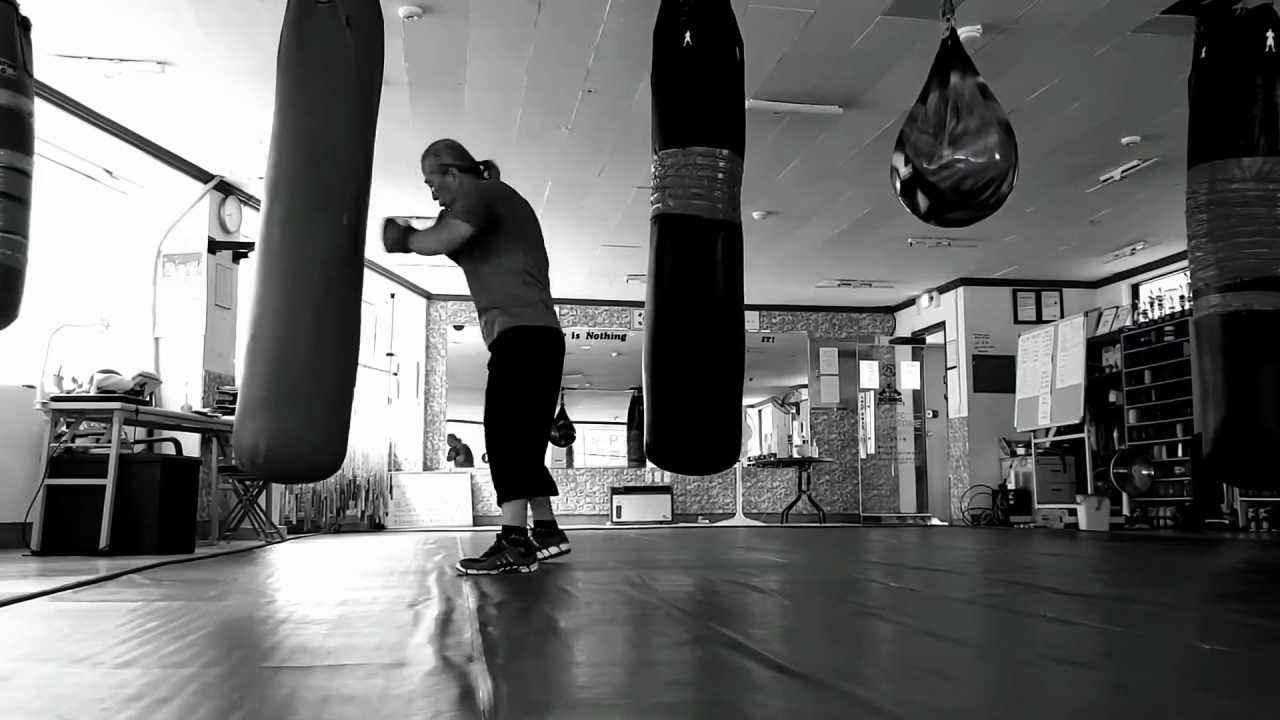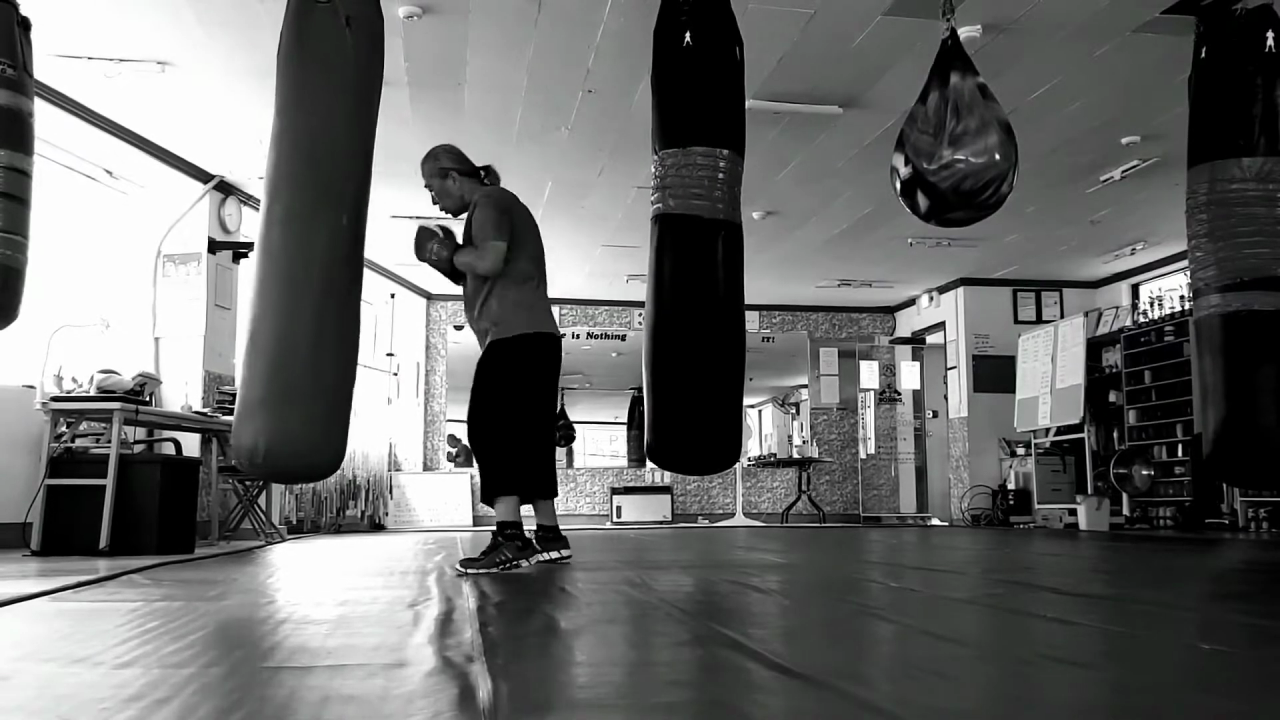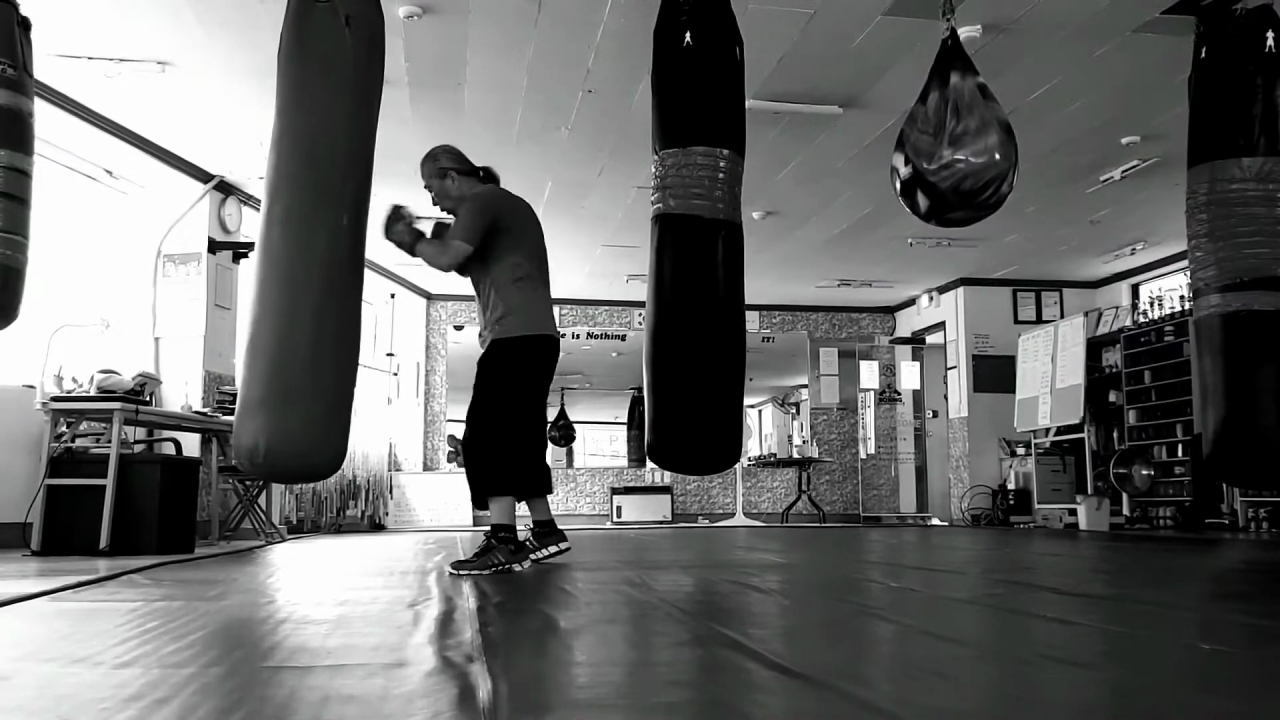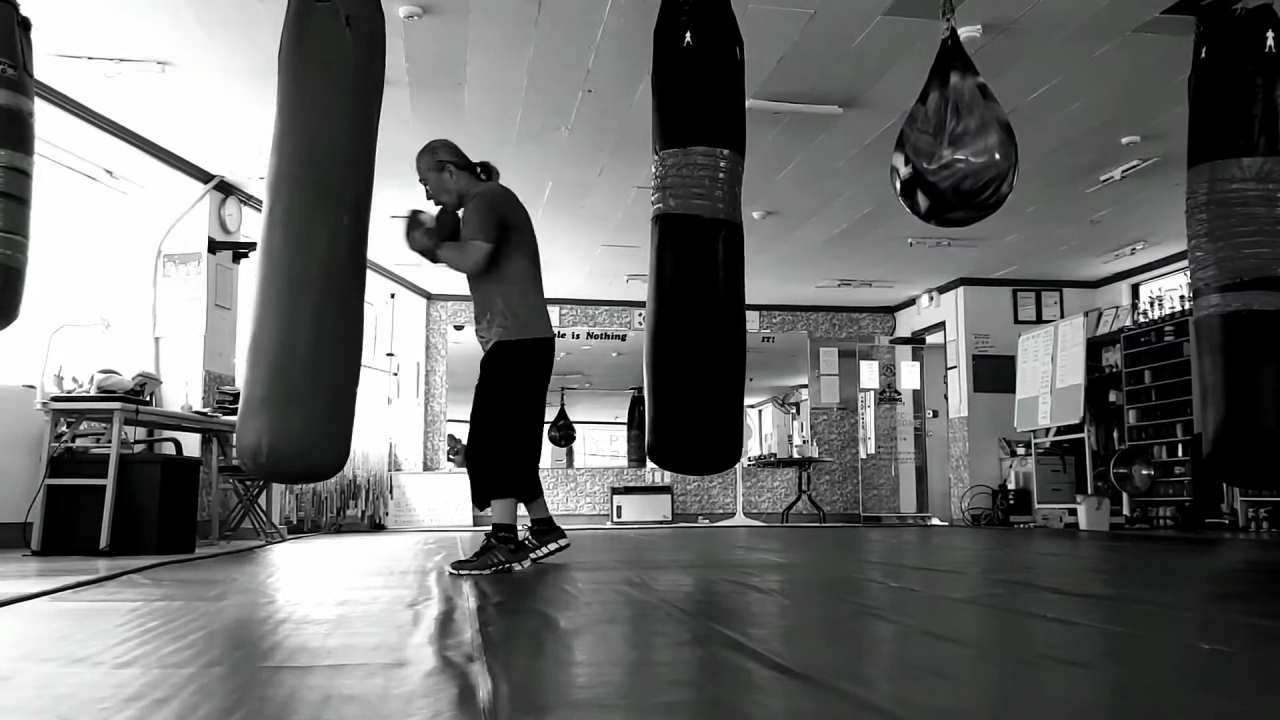
dt=0.1s
person 1, frame 1
left shoulder: (482, 192)
right shoulder: (508, 201)
left elbow: (448, 237)
left wrist: (405, 237)
right wrist: (433, 240)
left hip: (520, 333)
right hip: (537, 335)
left knee: (506, 435)
right knee: (521, 436)
left ankle: (515, 540)
right ankle: (545, 532)
person 1, frame 2
left shoulder: (491, 203)
right shoulder: (508, 208)
left elbow: (489, 262)
left wrist: (444, 253)
right wrist: (449, 259)
left hip: (516, 339)
right hip: (538, 339)
left knee: (491, 431)
right knee: (529, 437)
left ankle: (509, 539)
right ankle: (549, 536)
person 1, frame 3
left shoulder: (480, 201)
right shoulder: (512, 205)
left elbow: (452, 257)
left wrist: (411, 240)
right wrist: (432, 243)
left hip: (515, 338)
right hip: (532, 338)
left knee: (487, 435)
right knee: (519, 441)
left ankle: (502, 542)
right ankle: (545, 531)
person 1, frame 4
left shoulder: (488, 198)
right shoulder: (496, 204)
left elbow: (472, 260)
right elbow: (495, 273)
left wrist: (431, 244)
right wrist: (440, 245)
left hip: (515, 340)
right hip: (527, 341)
left knee: (491, 436)
right knee: (515, 440)
left ankle: (504, 541)
right ankle: (544, 529)
